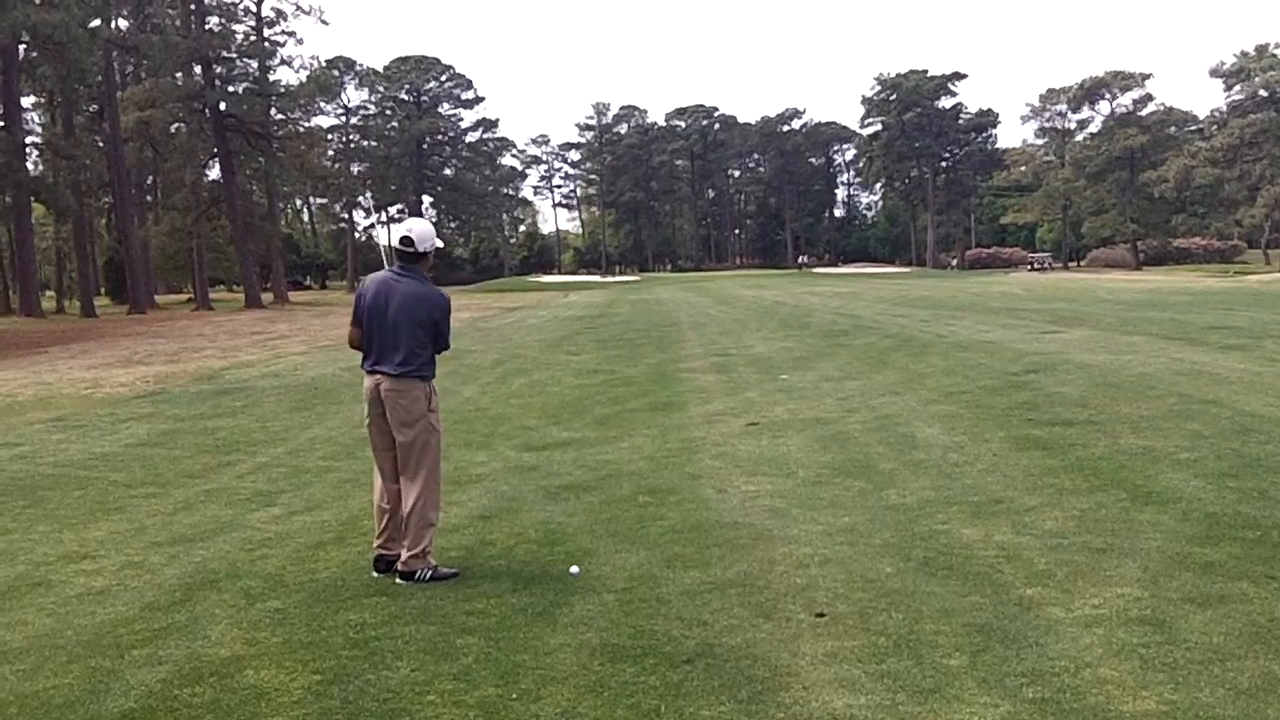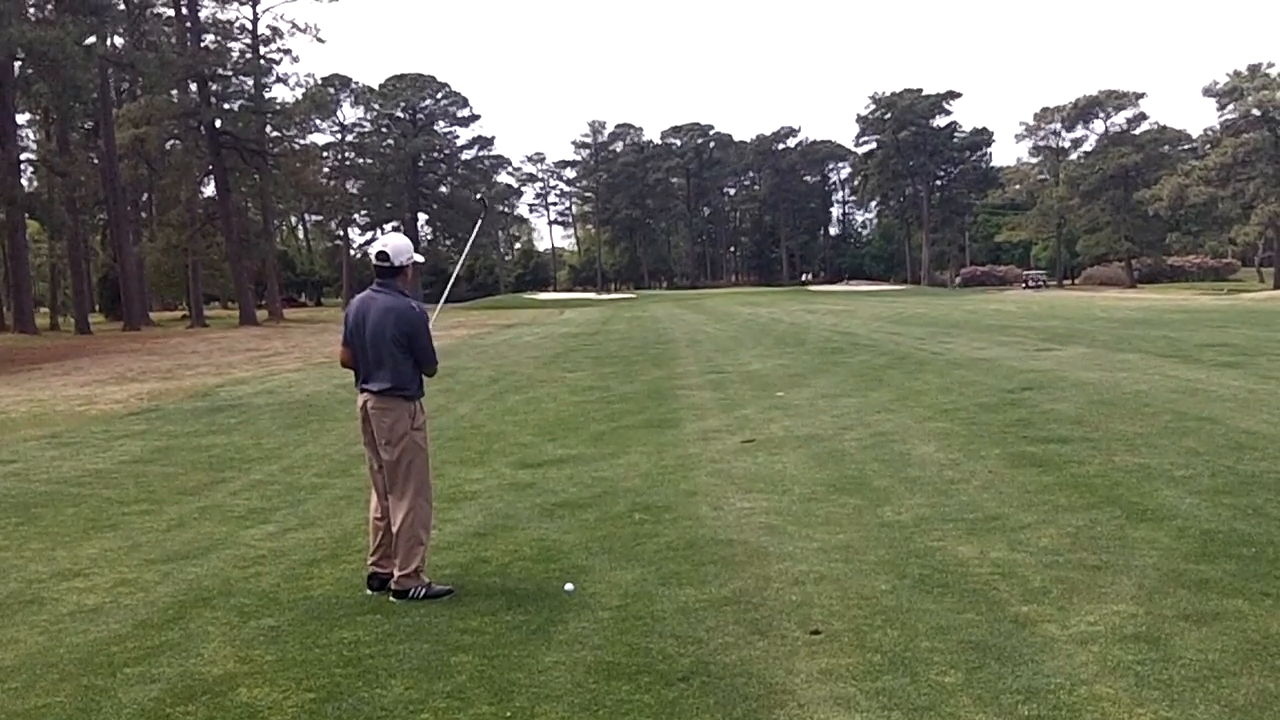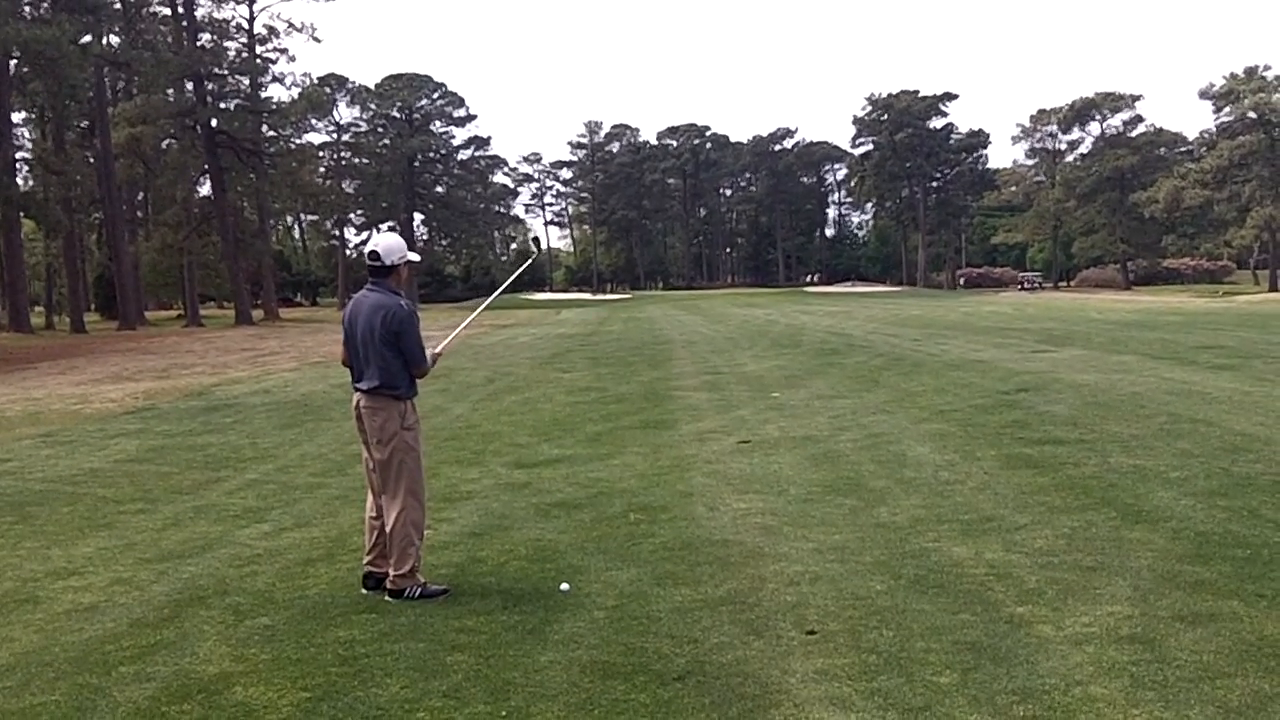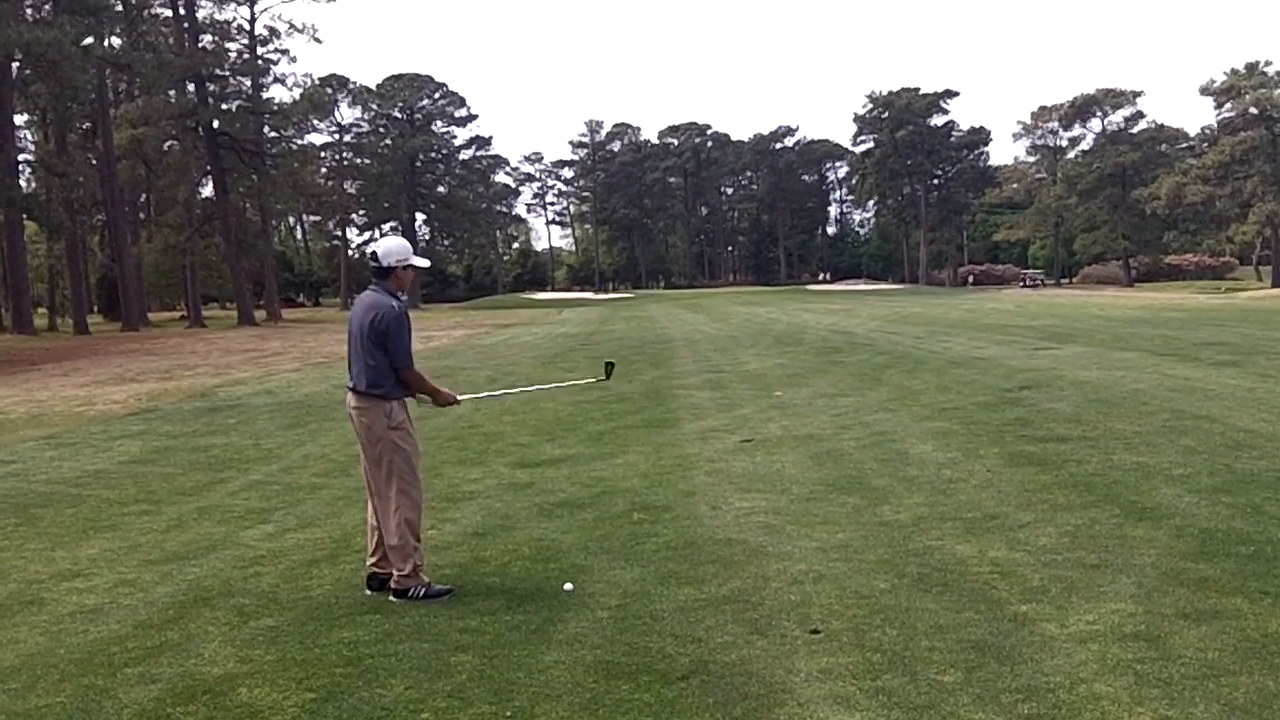
dt=0.7s
person 1, frame 1
left shoulder: (370, 285)
right shoulder: (436, 299)
left elbow: (354, 339)
right elbow: (440, 346)
left hip: (375, 383)
right hip: (411, 390)
left knee: (387, 474)
right knee: (419, 477)
left ankle: (387, 552)
right ankle: (414, 562)
person 1, frame 2
left shoulder: (357, 305)
right shoulder: (410, 311)
left elbow: (346, 358)
right elbow: (430, 369)
left hip: (369, 402)
right hip: (399, 408)
left knee: (384, 491)
right knee: (410, 494)
left ankle: (380, 570)
right ankle: (407, 580)
person 1, frame 3
left shoulder: (355, 305)
right shoulder: (400, 309)
left elbow: (348, 358)
right elbow: (418, 370)
right wrist: (431, 359)
left hip: (364, 401)
right hip: (392, 408)
left knee: (380, 491)
right knee: (404, 495)
left ankle: (376, 569)
right ankle: (402, 579)
person 1, frame 4
left shoulder: (363, 302)
right shoulder: (392, 310)
right elbow: (406, 371)
left wrist: (421, 391)
right wrist: (438, 395)
left hip: (363, 401)
right hip: (383, 408)
left knee: (381, 493)
right knee: (403, 494)
left ankle: (380, 571)
right ankle: (406, 579)
